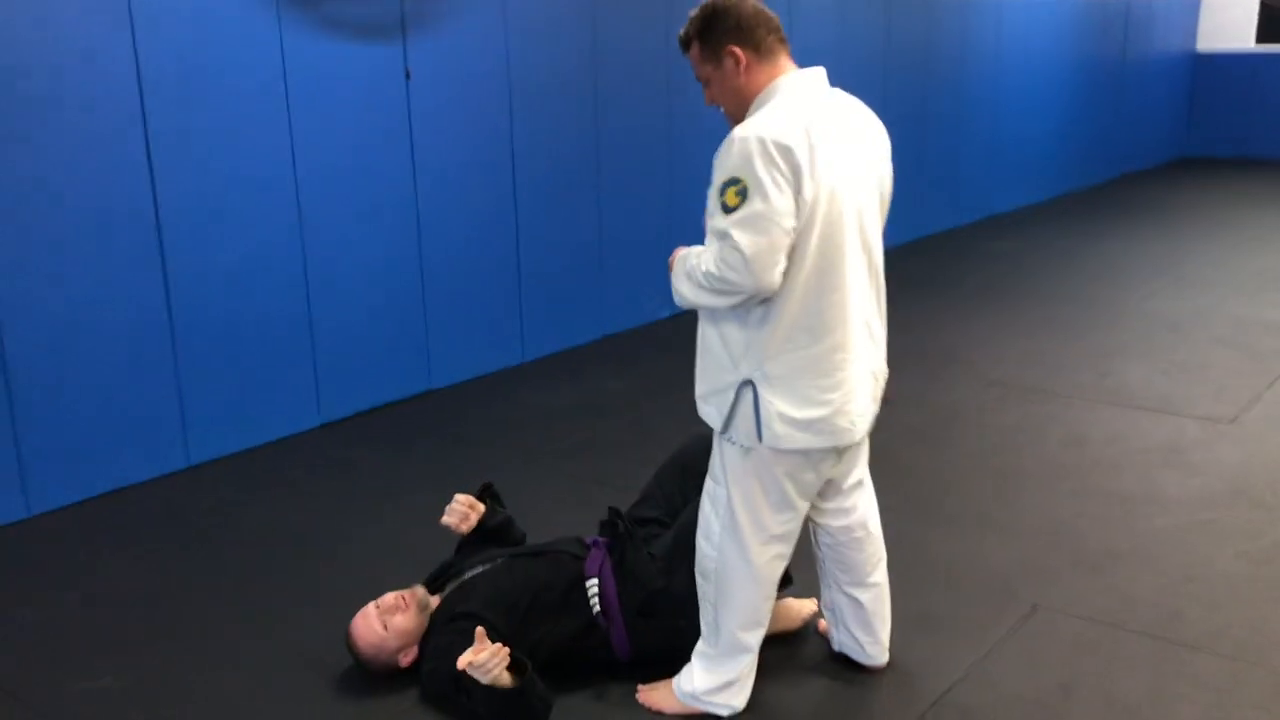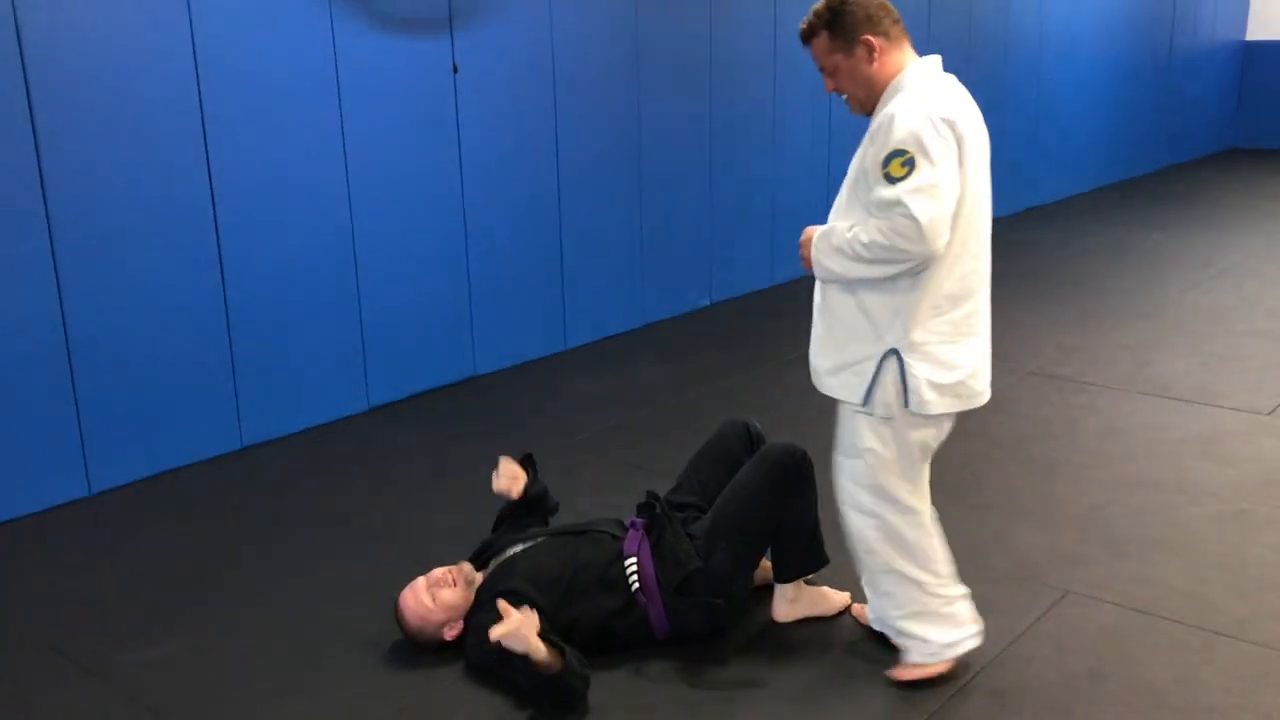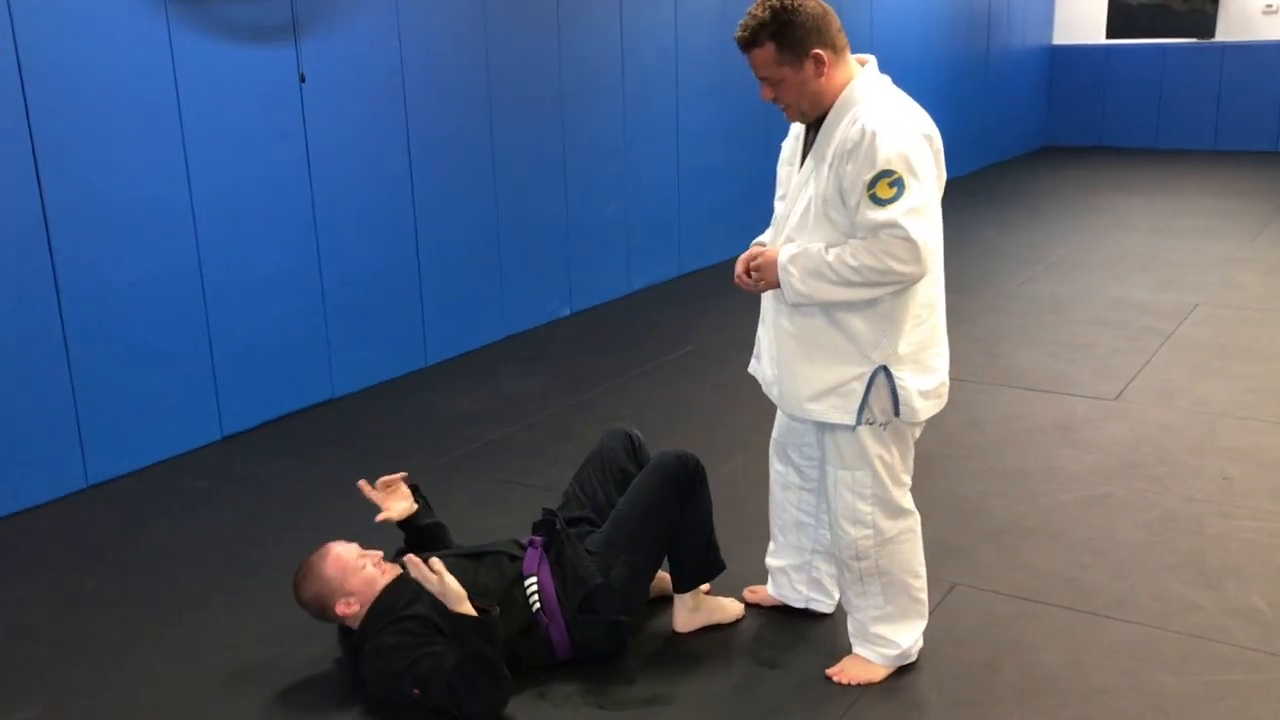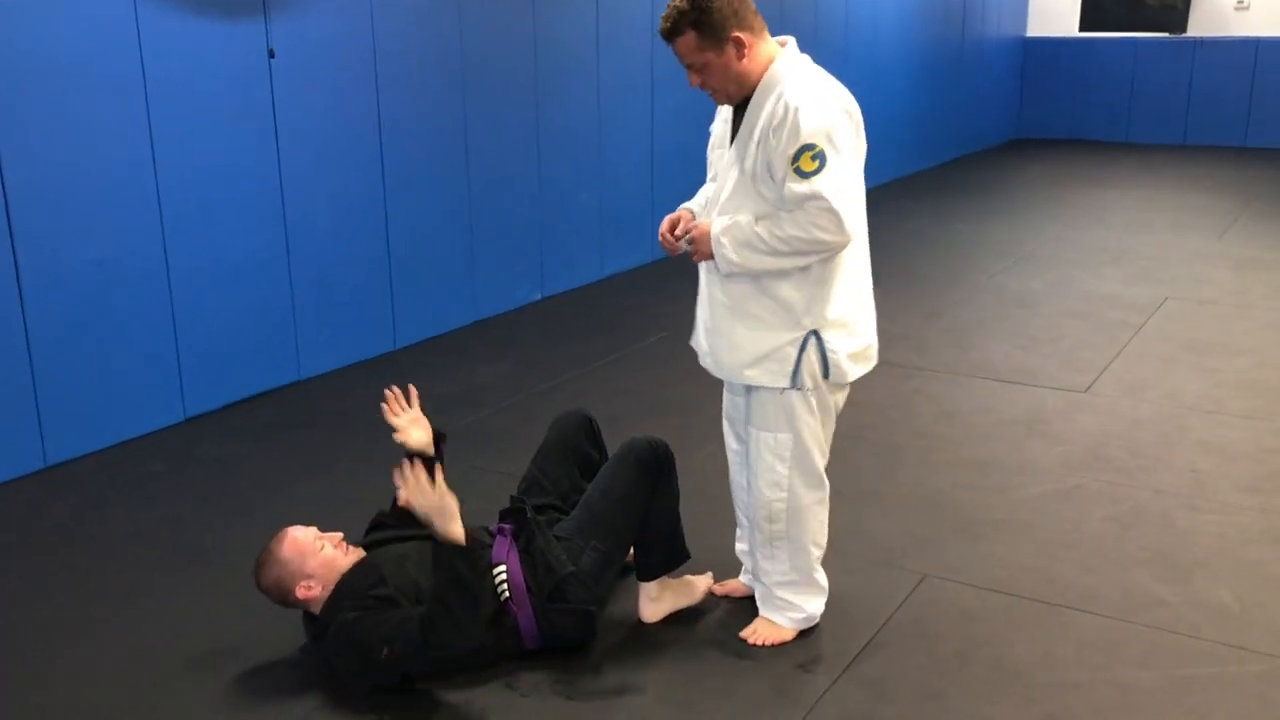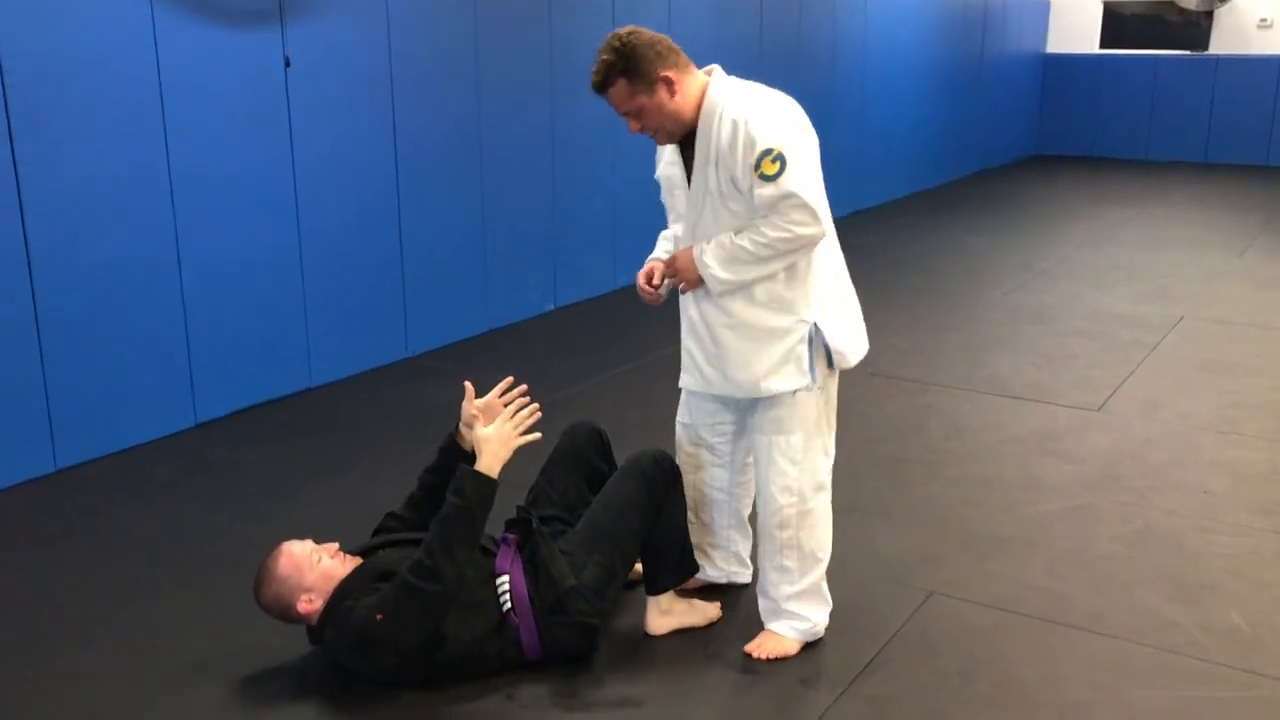
dt=1s
person 1, frame 1
left shoulder: (760, 139)
right shoulder: (856, 117)
left elbow: (746, 270)
left wrist: (685, 268)
left hip: (782, 385)
right hip: (848, 365)
left knee: (741, 536)
right knee: (847, 511)
right ankle: (863, 638)
person 1, frame 2
left shoulder: (914, 115)
right shoulder: (931, 100)
left elbow: (910, 233)
left wrist: (825, 246)
right wrist: (839, 246)
left hip: (906, 353)
right hip: (903, 341)
left knee: (882, 497)
right knee: (883, 485)
left ankle: (944, 631)
right ankle: (897, 612)
person 1, frame 3
left shoulder: (886, 131)
right shoulder: (815, 119)
left elbow: (901, 253)
left wrist: (791, 269)
right wrist: (767, 247)
left hip: (867, 362)
right hip: (813, 350)
left knee: (867, 507)
right knee: (798, 470)
left ankle: (888, 639)
right ankle: (802, 583)
person 1, frame 4
left shoulder: (810, 107)
right shoulder: (741, 99)
left elbow: (826, 224)
left wrist: (723, 241)
right wrist: (697, 212)
left hip: (798, 332)
right hip: (753, 323)
left knee: (784, 474)
right knee: (749, 459)
left ankle: (792, 601)
right ankle: (763, 571)
person 1, frame 5
left shoulder: (757, 119)
right shoulder: (672, 140)
left elbow: (800, 217)
left wrist: (708, 262)
right wrist: (664, 258)
left hip: (788, 332)
right hip: (717, 333)
left knee: (789, 483)
right knee: (705, 453)
left ankle: (795, 616)
right ankle: (718, 566)
person 2, frame 1
left shoulder: (441, 585)
right shoulder: (447, 658)
left elbow: (507, 540)
left wrist: (479, 515)
right wrist: (498, 678)
left hip: (619, 555)
right hip: (645, 609)
left knee: (705, 451)
person 2, frame 2
left shoulder: (489, 560)
right shoulder: (488, 641)
left elbow: (537, 512)
left wrist: (522, 482)
right wrist: (536, 652)
left hip: (650, 540)
right hip: (681, 589)
left knee: (740, 434)
right knee: (786, 462)
left ankle: (761, 563)
right ankle: (791, 595)
person 2, frame 3
left shoulder: (377, 601)
right shoulder: (389, 656)
left elbow: (438, 555)
left wrist: (412, 514)
right wrist: (460, 606)
left hip: (547, 557)
right hip: (582, 602)
left knee: (623, 444)
right knee: (678, 468)
left ankle: (653, 573)
right ankle: (691, 604)
person 2, frame 4
left shoulder: (353, 566)
right shoulder: (357, 634)
left elbow: (408, 516)
right elbow: (448, 636)
left wrist: (423, 449)
right wrist: (450, 531)
left hip: (515, 545)
right hip: (549, 592)
left knee: (575, 425)
right knee: (647, 454)
left ankle: (616, 548)
right ankle: (656, 589)
person 2, frame 5
left shoulder: (355, 578)
right shoulder: (365, 630)
left elbow: (419, 513)
right elbow: (438, 570)
left wrist: (466, 436)
right wrist: (486, 465)
left hip: (520, 557)
right hip: (553, 601)
left knee: (585, 437)
right knee: (653, 469)
left ankle: (624, 557)
right ankle: (663, 605)
